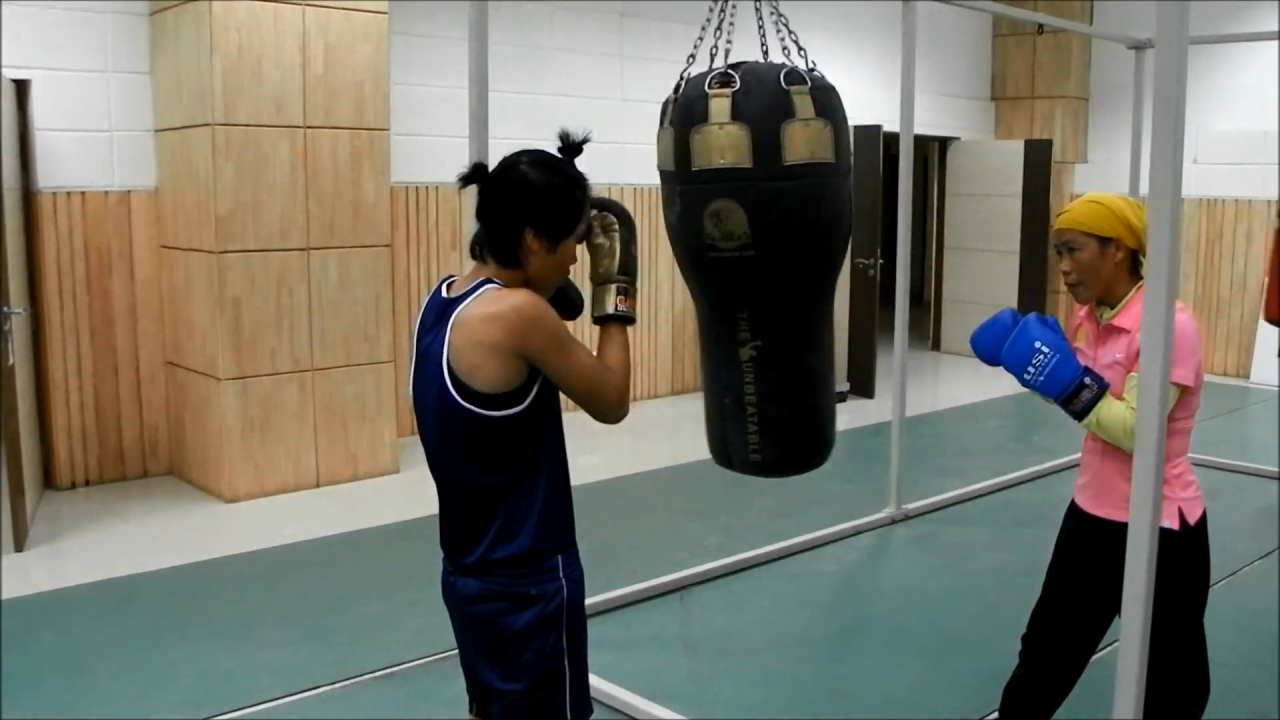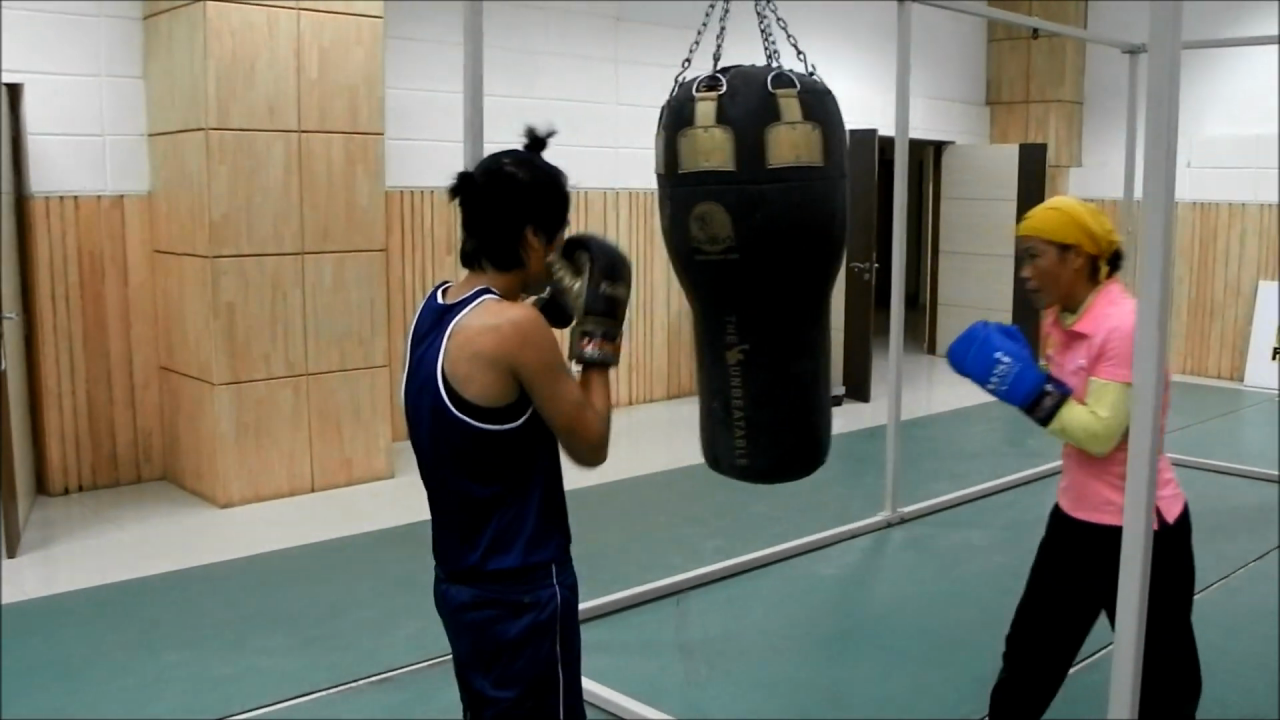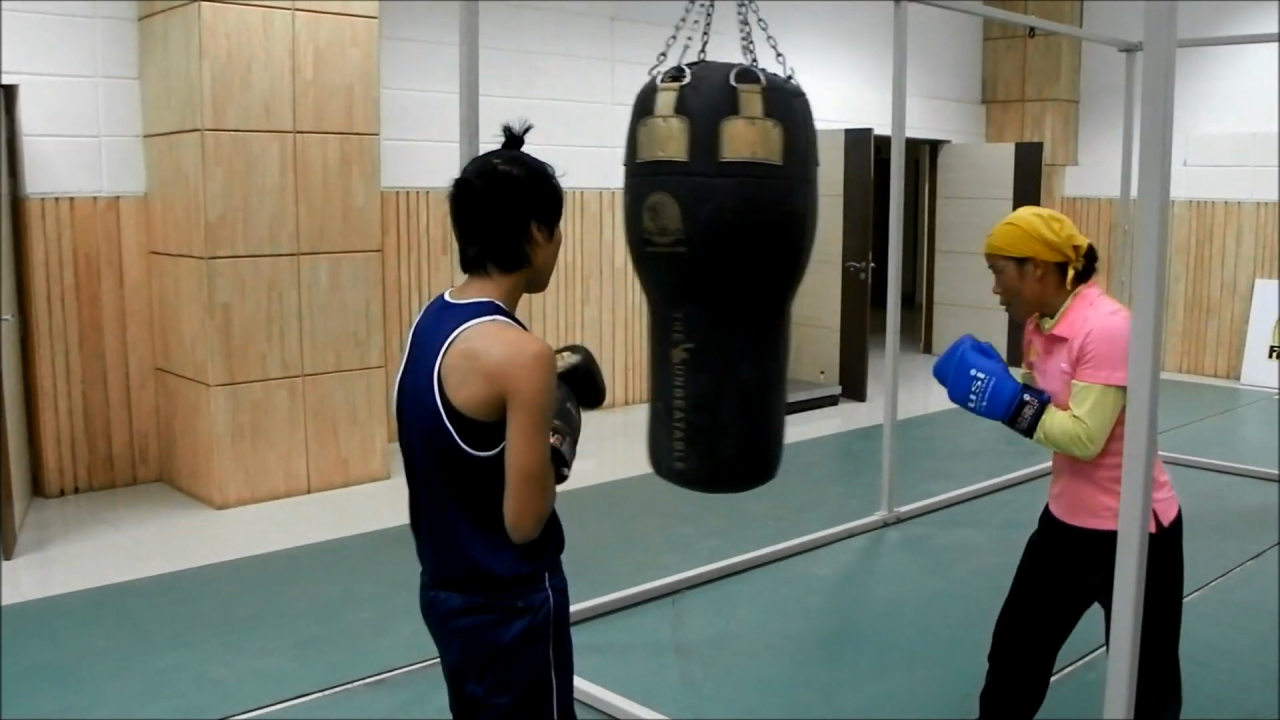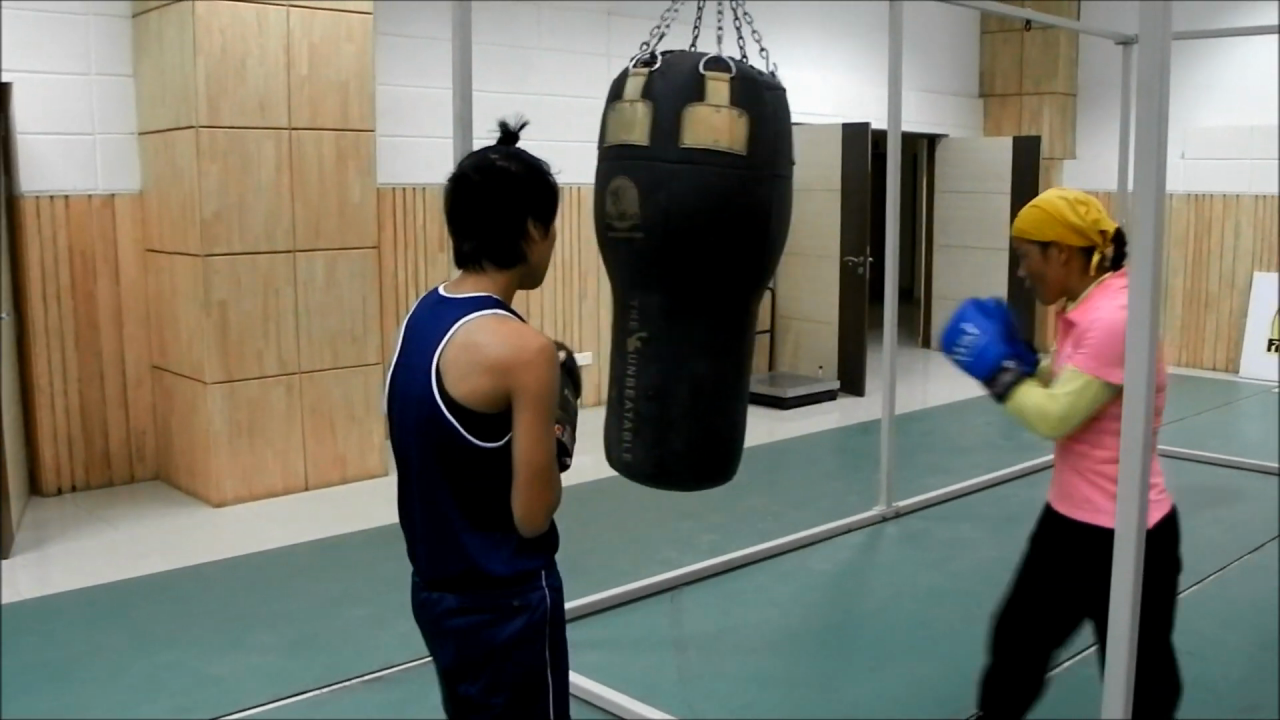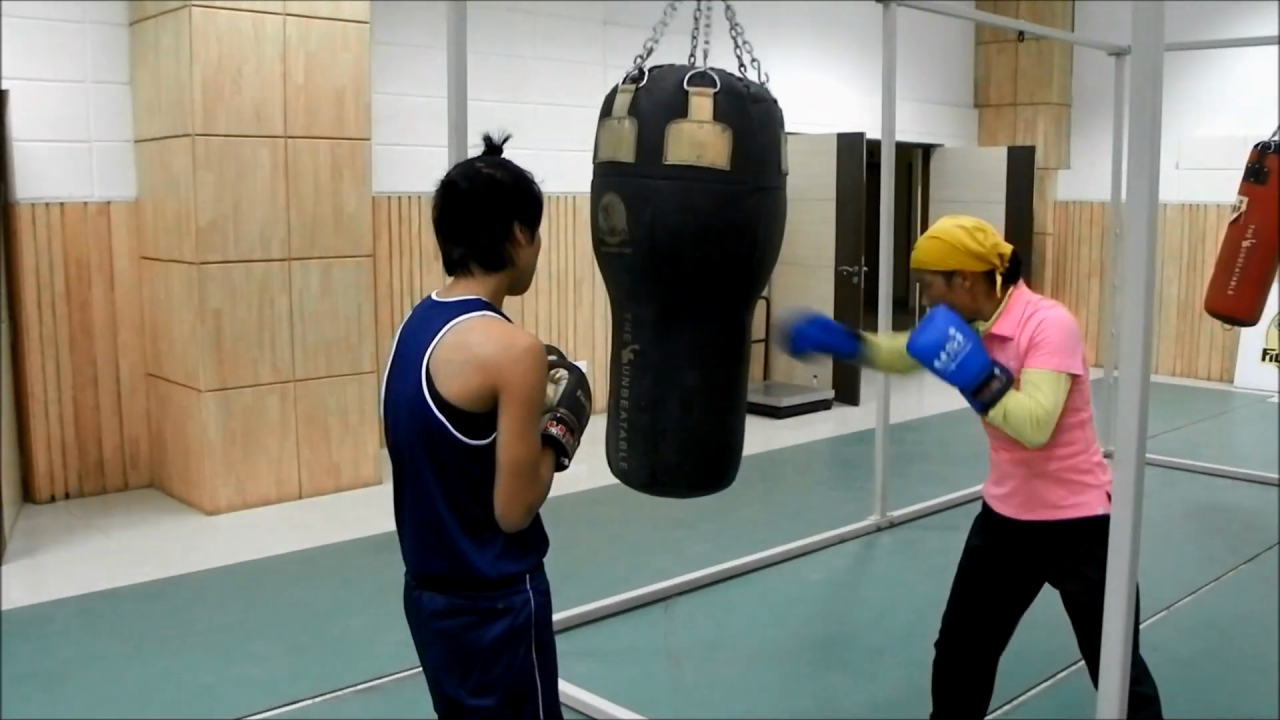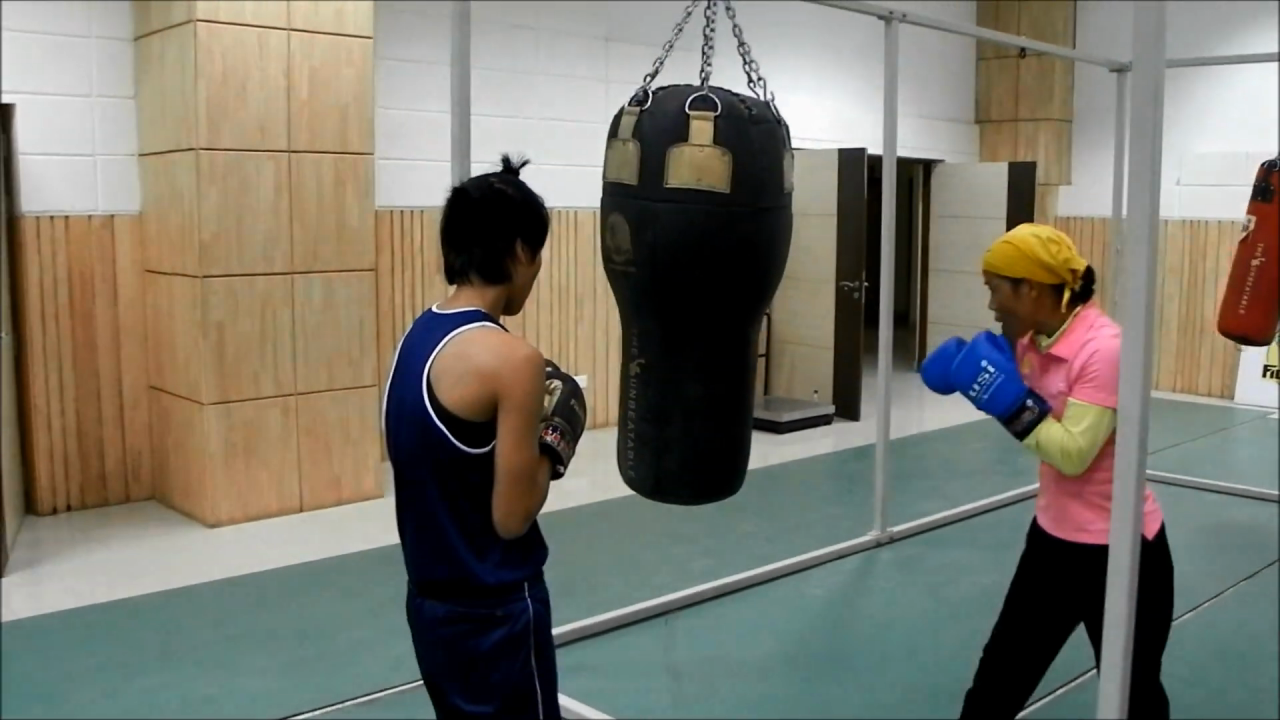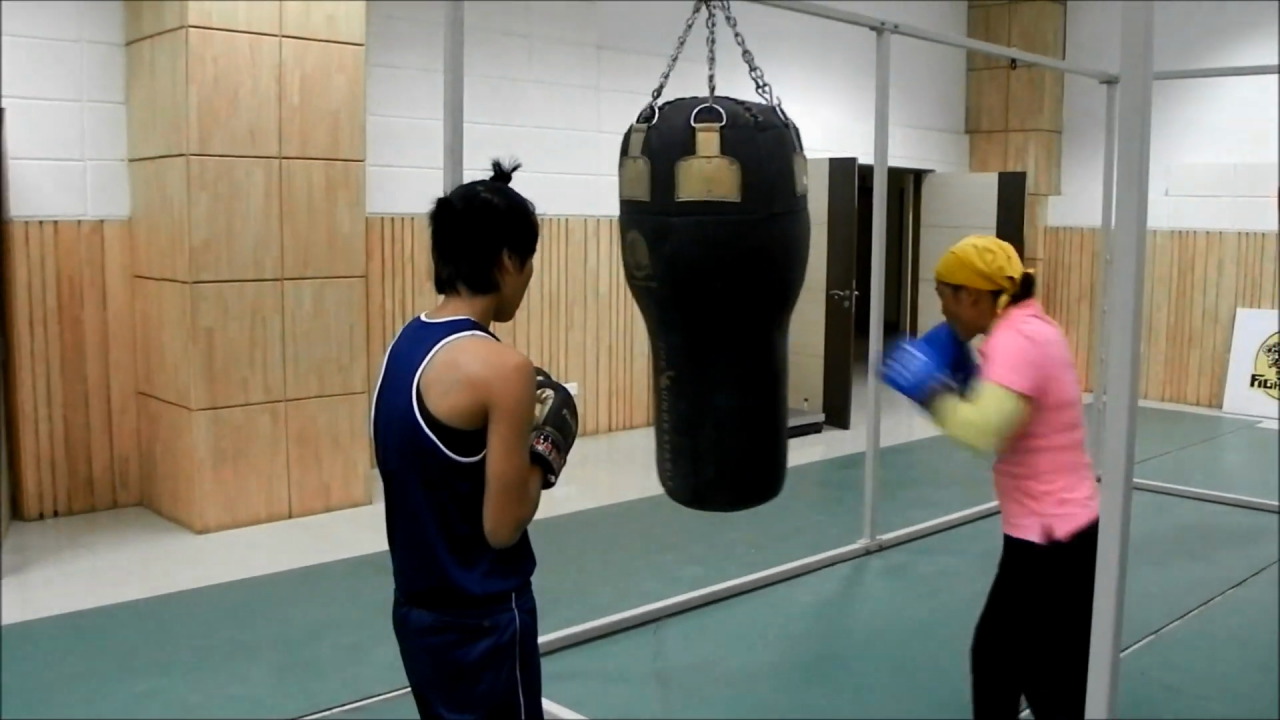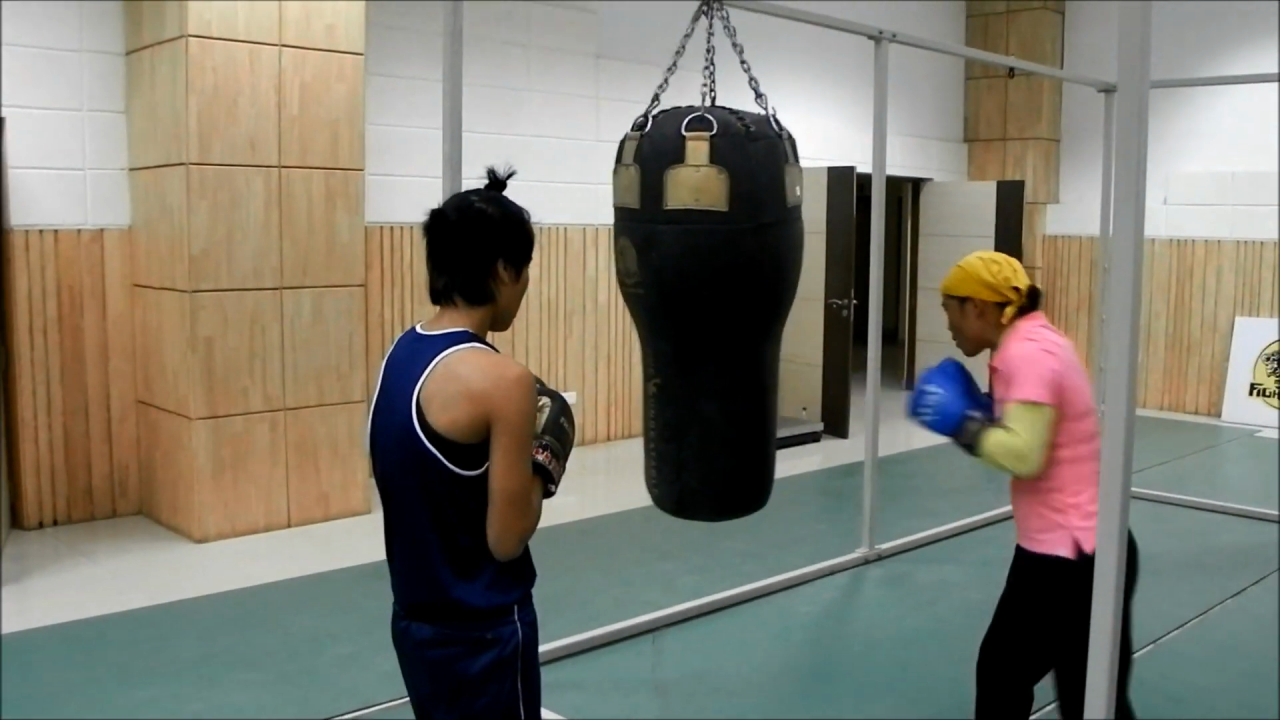
dt=0.4s
person 1, frame 1
left shoulder: (443, 300)
right shoulder: (517, 313)
right elbow: (611, 402)
right wrist: (615, 288)
left hip: (470, 572)
right hip: (527, 582)
person 1, frame 2
left shoulder: (435, 309)
right shoulder: (513, 325)
right elbow: (590, 444)
right wrist: (599, 328)
left hip: (463, 578)
right hip: (521, 591)
person 1, frame 3
left shoulder: (433, 319)
right shoulder: (518, 354)
right elbow: (524, 522)
right wrist: (557, 440)
left hip: (447, 585)
right hip: (508, 601)
person 1, frame 4
left shoulder: (423, 316)
right shoulder: (521, 349)
right elbow: (531, 515)
right wrist: (557, 431)
left hip: (438, 586)
right hip: (503, 601)
person 1, frame 5
left shoulder: (417, 324)
right shoulder: (511, 349)
right elbow: (514, 509)
right wrist: (561, 428)
left hip: (431, 590)
right hip: (493, 604)
person 1, frame 6
left shoulder: (418, 337)
right shoulder: (510, 359)
right elbow: (512, 515)
right wrist: (556, 440)
left hip: (433, 600)
right hip: (494, 611)
person 1, frame 7
left shoulder: (406, 344)
right shoulder: (500, 369)
right elbow: (503, 526)
right wrist: (546, 450)
left hip: (419, 606)
right hip: (480, 619)
person 1, frame 8
left shoulder: (399, 357)
right shoulder: (500, 380)
right elbow: (507, 539)
right wrist: (545, 460)
left hip: (417, 620)
right hip: (480, 634)
person 2, frame 1
left shoulder: (1168, 324)
right shoulder: (1089, 316)
left elbow: (1135, 431)
left wrist: (1066, 379)
right wrist: (1029, 361)
left hip: (1157, 531)
right hip: (1092, 515)
right knee: (1046, 647)
person 2, frame 2
left shoulder: (1125, 325)
right shoulder: (1058, 319)
left elbow: (1100, 434)
left wrist: (1027, 387)
right wrist: (1004, 371)
right hip: (1075, 518)
right knee: (1030, 649)
person 2, frame 3
left shoulder: (1108, 328)
right shoulder: (1040, 326)
left elbow: (1086, 438)
left wrist: (1006, 399)
right wrist: (989, 383)
right hip: (1066, 522)
right knee: (1015, 649)
person 2, frame 4
left shoulder: (1114, 317)
right shoulder: (1085, 309)
left elbow: (1053, 418)
left wrist: (991, 361)
right wrist: (1019, 357)
left hip: (1124, 531)
right hip: (1070, 516)
right knee: (1016, 634)
person 2, frame 5
left shoulder: (1050, 323)
right shoulder: (961, 324)
left elbow: (1036, 428)
right elbow: (901, 351)
left wrist: (972, 370)
right wrist: (840, 340)
left hip: (1081, 521)
right hip: (1006, 514)
right knee: (961, 649)
person 2, frame 6
left shoulder: (1105, 349)
right shoulder: (1033, 340)
left elbow: (1073, 455)
right elbow: (1036, 423)
left wrist: (1009, 399)
right wrist: (971, 374)
right hip: (1053, 534)
right knee: (1006, 660)
person 2, frame 7
left shoulder: (1019, 340)
right shoulder: (1026, 332)
left elbow: (982, 433)
right elbow: (995, 414)
left wrist: (931, 388)
right wrist: (959, 362)
left hip: (1058, 540)
right hip: (1037, 533)
right knee: (994, 654)
person 2, frame 8
left shoulder: (1033, 352)
right shoulder: (1021, 350)
left elbow: (1023, 458)
left wrist: (960, 418)
right wrist: (967, 404)
left hip: (1079, 556)
right hip: (1041, 551)
right knee: (999, 669)
